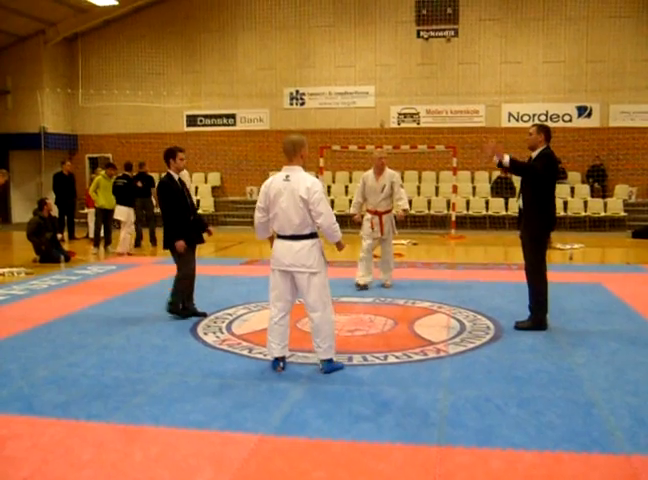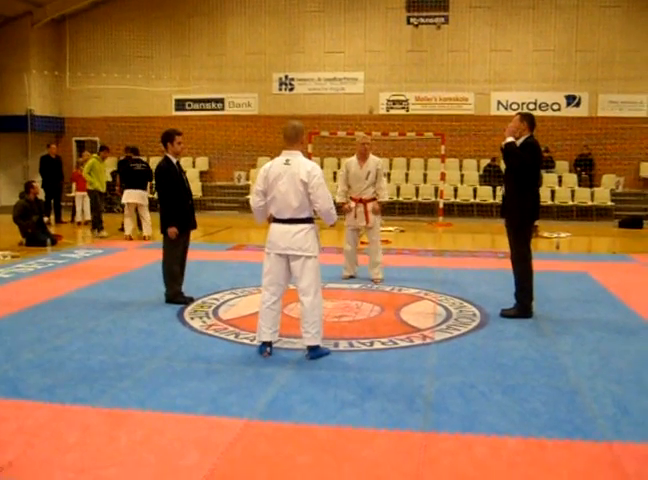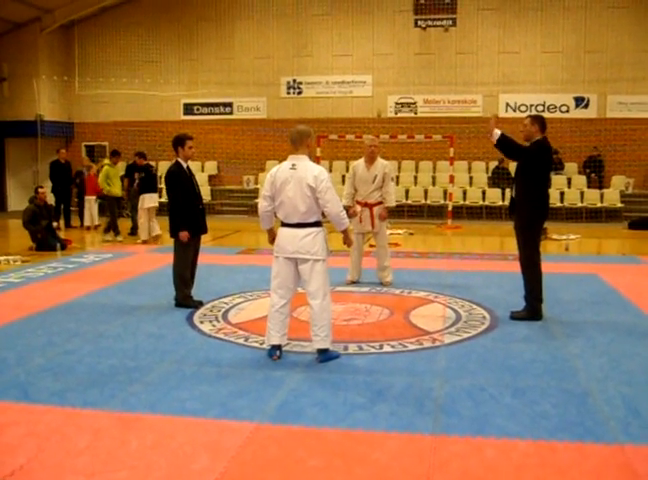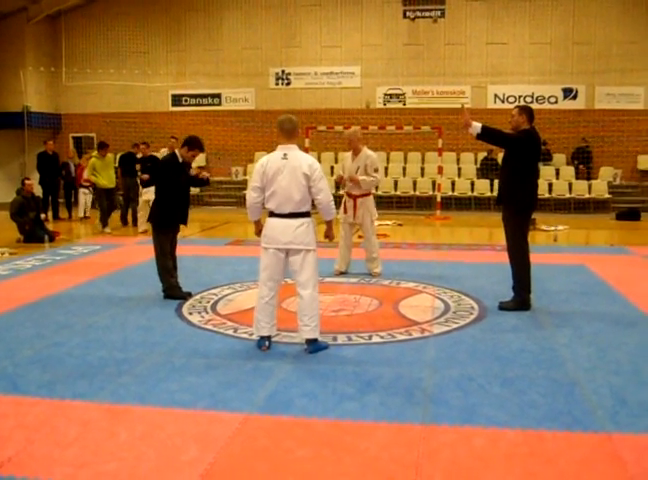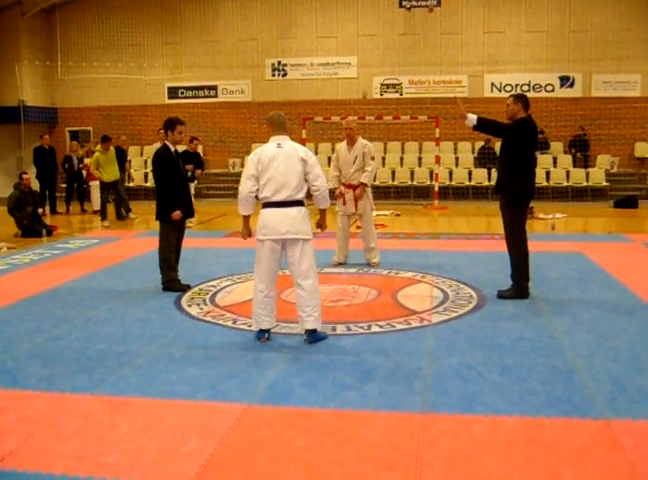
dt=0.7s
person 1, frame 1
left shoulder: (269, 184)
right shoulder: (311, 183)
left elbow: (260, 219)
right elbow: (325, 219)
left wrist: (269, 237)
right wrist: (338, 240)
left hip: (281, 250)
right hip: (307, 250)
left knee: (279, 307)
right knee: (319, 308)
left ankle: (278, 357)
right ankle: (326, 359)
person 1, frame 2
left shoulder: (268, 168)
right shoulder: (310, 168)
left elbow: (257, 202)
right elbow: (324, 204)
right wrist: (331, 220)
left hip: (277, 233)
right hip: (303, 234)
left knee: (271, 290)
right knee: (309, 292)
left ankle: (266, 342)
right ankle: (313, 345)
person 1, frame 3
left shoulder: (275, 172)
right shoulder: (317, 172)
left elbow: (264, 207)
right elbow: (333, 207)
left wrist: (270, 231)
right wrist: (346, 232)
left hip: (285, 237)
right hip: (311, 238)
left knee: (280, 293)
right knee: (318, 295)
left ankle: (275, 345)
right ankle: (322, 347)
person 1, frame 4
left shoulder: (265, 163)
right shoulder: (309, 162)
left elbow: (253, 199)
right elbow: (324, 198)
left wrist: (257, 223)
right wrist: (330, 225)
left hip: (274, 228)
right hip: (301, 228)
left knee: (268, 285)
right knee: (307, 286)
left ankle: (264, 336)
right ankle: (311, 339)
person 1, frame 5
left shoulder: (258, 154)
right shoulder: (302, 152)
left elbow: (246, 190)
right elbow: (320, 186)
left wrist: (246, 223)
right wrist: (323, 215)
left hip: (269, 218)
right hip: (296, 216)
left knee: (264, 277)
right knee: (305, 275)
left ankle: (263, 329)
right ankle: (311, 329)
person 2, frame 1
left shoulder: (547, 157)
right shoulder: (539, 157)
left elbow: (530, 171)
right elbow: (522, 171)
left wrist: (503, 158)
right wrist: (499, 157)
left hip: (539, 222)
right hip: (533, 220)
left knee: (536, 270)
right knee: (534, 269)
left ankle: (538, 318)
right ankle: (538, 316)
person 2, frame 2
left shoulder: (530, 145)
right shoulder: (523, 145)
left elbow: (516, 163)
right elbow: (511, 162)
left wrist: (510, 139)
right wrist: (508, 142)
left hip: (522, 209)
right hip: (518, 208)
left knee: (521, 257)
right knee: (520, 257)
left ankle: (524, 306)
right ankle: (523, 303)
person 2, frame 3
left shoulder: (541, 148)
right shoulder: (536, 148)
left elbow: (518, 152)
right elbow: (518, 154)
left wrist: (496, 133)
right wrist: (496, 135)
left hip: (532, 210)
right hip: (528, 209)
left knee: (529, 259)
right knee: (529, 258)
left ankle: (534, 308)
right ankle: (533, 305)
person 2, frame 4
left shoulder: (528, 137)
right shoulder: (523, 137)
left elbow: (503, 138)
right elbow: (504, 140)
left wrist: (473, 125)
right wrist: (473, 126)
left hip: (519, 201)
right hip: (517, 199)
left knee: (518, 249)
right knee: (517, 248)
left ankle: (522, 298)
right ankle: (521, 296)
person 2, frame 5
left shoulder: (525, 125)
right shoulder: (519, 126)
left elbow: (500, 128)
right elbow: (500, 130)
left wrist: (468, 117)
right wrist: (468, 117)
left hip: (517, 190)
right hip: (514, 188)
left knee: (516, 238)
right knee: (515, 237)
left ankle: (520, 287)
right ankle: (520, 284)
person 3, frame 1
left shoulder: (180, 182)
right shoulder: (165, 184)
right elbow: (168, 214)
left wrist: (203, 226)
right wrist: (176, 238)
left hip: (189, 234)
right hip: (178, 236)
left knee: (190, 272)
right knee: (185, 272)
left ankle: (188, 306)
right ankle: (174, 304)
person 3, frame 2
left shoulder: (176, 165)
right shoulder: (163, 168)
right elbow: (165, 199)
left wrist: (189, 218)
right wrist: (170, 224)
left hip: (183, 220)
right hip: (174, 222)
left knee: (181, 259)
right knee: (172, 259)
left ankle: (177, 291)
right ankle: (172, 293)
person 3, frame 3
left shoulder: (186, 170)
right shoulder: (174, 172)
right elbow: (175, 203)
left wrist: (199, 224)
right wrist: (181, 228)
left hip: (194, 225)
right hip: (184, 227)
left knee: (191, 263)
right knee: (183, 263)
left ankle: (186, 295)
right ankle: (182, 297)
person 3, frame 4
left shoulder: (184, 163)
right shoulder: (166, 162)
left elbow: (193, 182)
right elbow: (172, 184)
left wrist: (203, 177)
right wrist: (191, 177)
left hip: (174, 215)
right hip: (163, 215)
left knee: (170, 252)
right knee: (164, 253)
left ankle: (173, 286)
right ankle: (170, 288)
person 3, frame 5
left shoulder: (175, 153)
right shoulder: (161, 155)
right elbow: (162, 186)
left wrist: (184, 206)
right wrist: (172, 208)
left hip: (180, 208)
right hip: (170, 210)
left knee: (176, 246)
right knee: (168, 246)
left ankle: (173, 279)
right ankle: (169, 281)
person 4, frame 1
left shoulder: (393, 175)
right shoulder: (366, 176)
left elbow: (400, 194)
right elbow: (359, 196)
left wrist: (402, 209)
right wrist: (356, 212)
left hip: (386, 217)
right hip: (370, 217)
left knee: (387, 251)
right knee: (366, 249)
left ankle: (386, 279)
right ankle: (363, 280)
person 4, frame 2
left shoulder: (377, 162)
right shoulder: (348, 163)
left elbow: (381, 184)
right elbow: (343, 185)
left wrist: (379, 203)
right wrist: (343, 202)
left hip: (371, 205)
right hip: (354, 205)
left knee: (374, 241)
right knee: (350, 241)
left ankle: (376, 274)
right ankle: (350, 271)
person 4, frame 3
left shoulder: (385, 166)
right shoulder: (356, 166)
left elbow: (388, 189)
right elbow: (349, 188)
left wrist: (386, 208)
right wrist: (349, 206)
left hip: (377, 209)
right hip: (359, 209)
left knee: (382, 244)
right knee: (356, 244)
left ankle: (385, 276)
right ankle: (353, 276)
person 4, frame 4
left shoulder: (370, 156)
right shoulder: (347, 157)
left elbow: (375, 178)
left wrist: (358, 179)
right wrist: (340, 179)
left hip: (364, 201)
right hip: (348, 200)
left knee: (369, 235)
right knee: (345, 235)
left ankle: (374, 267)
right ankle: (341, 266)
person 4, frame 5
left shoulder: (366, 146)
right shoulder: (339, 148)
left elbow: (370, 169)
right elbow: (334, 170)
left wrist: (362, 187)
right wrist: (336, 188)
left hip: (361, 190)
right hip: (345, 191)
left knee: (368, 226)
right knee: (342, 226)
left ankle: (372, 257)
right ankle: (340, 257)
